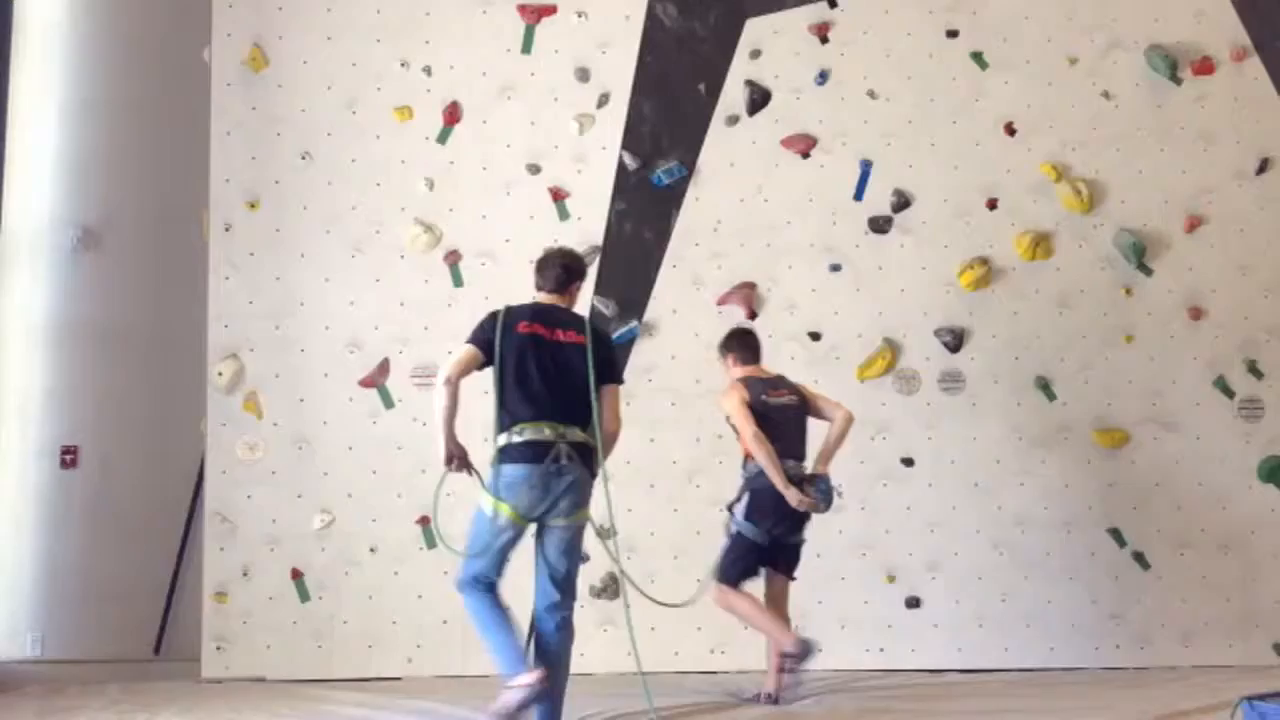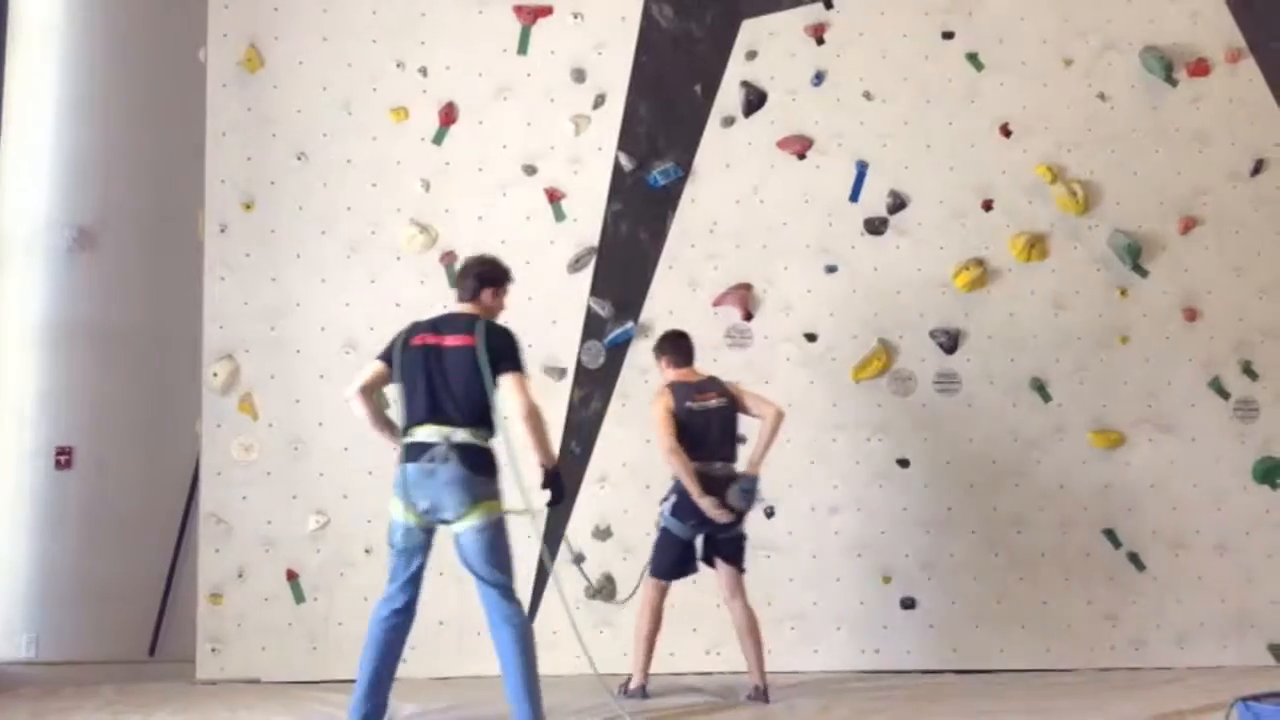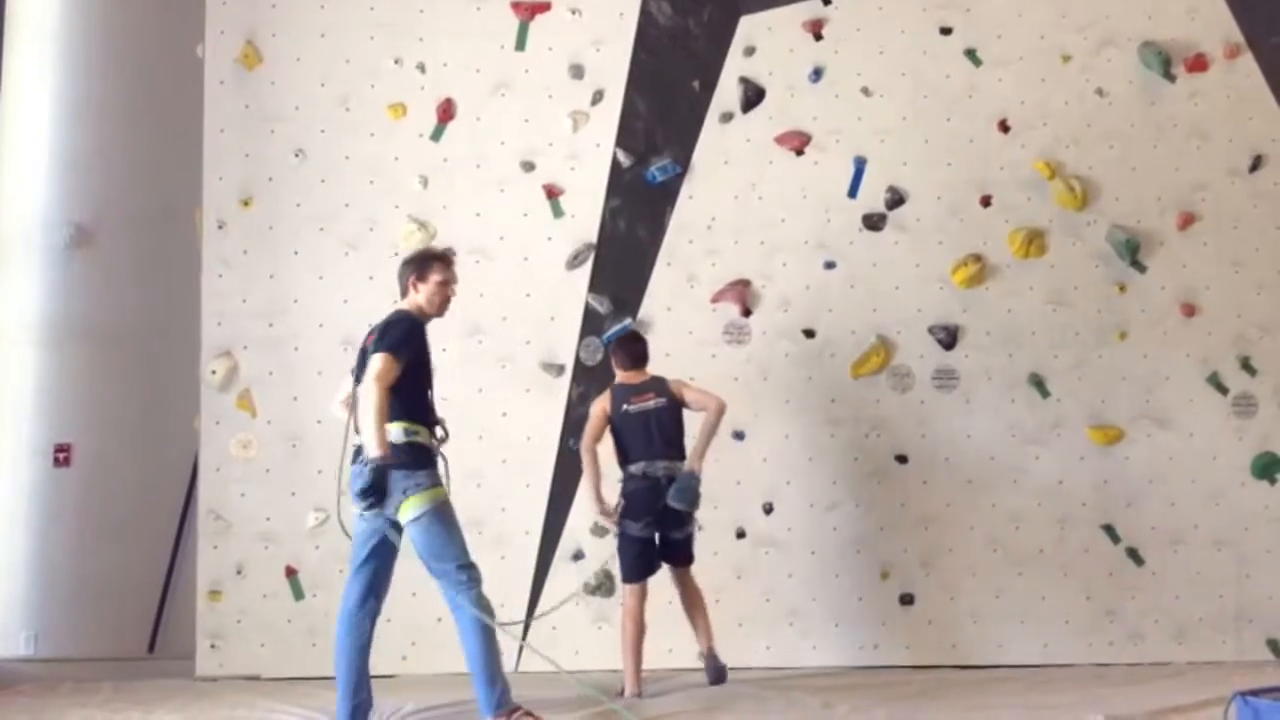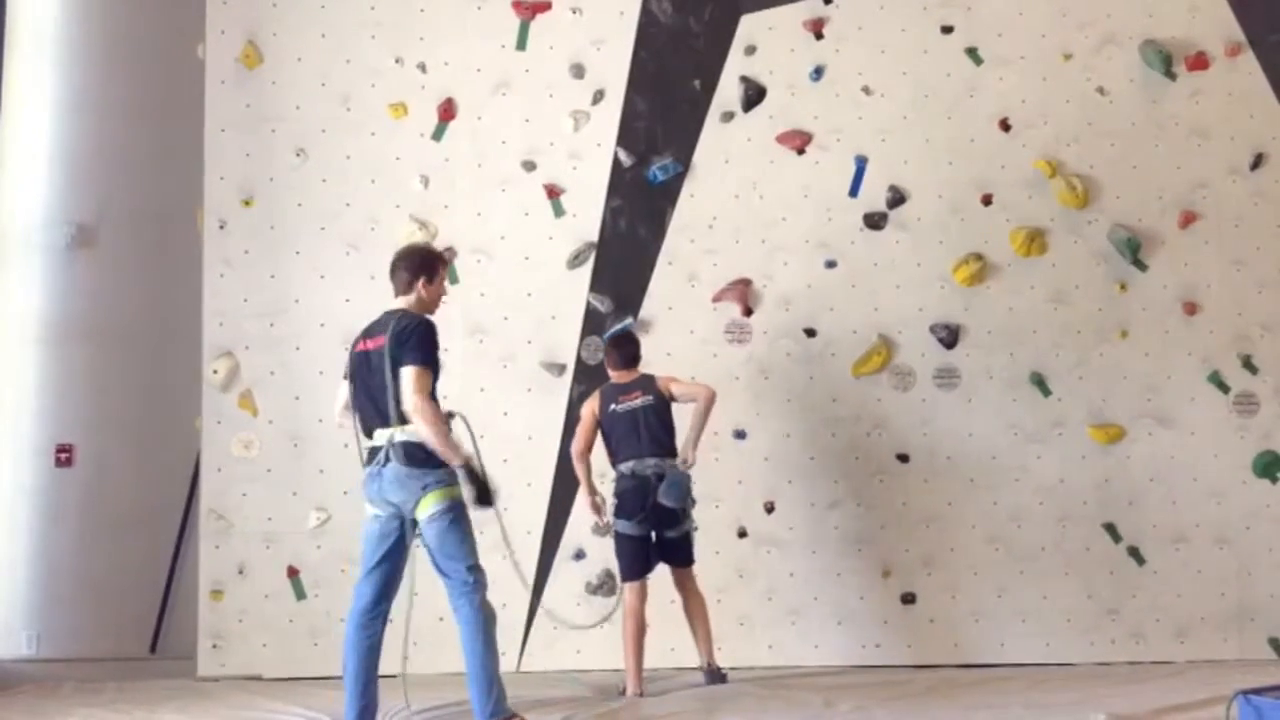
dt=0.5s
person 1, frame 1
left shoulder: (505, 321)
right shoulder: (595, 338)
left elbow: (449, 378)
right elbow: (611, 425)
left wrist: (448, 440)
left hip: (519, 467)
right hip: (574, 472)
left knee: (475, 582)
right knee: (556, 603)
left ankle: (522, 672)
person 1, frame 2
left shoulder: (413, 335)
right shoulder: (496, 337)
left elbow: (359, 391)
right elbow: (523, 407)
right wrist: (550, 466)
left hip: (414, 472)
right hip: (468, 474)
left knee: (398, 598)
right knee: (502, 603)
person 1, frame 3
left shoulder: (386, 331)
right shoulder: (406, 326)
left elbow: (345, 401)
right elbow: (371, 390)
right wrist: (381, 456)
left hip: (377, 475)
right hip: (406, 471)
left knee: (361, 597)
right knee: (462, 582)
person 1, frame 4
left shoulder: (366, 336)
right shoulder: (417, 328)
left elbow: (344, 412)
right elbow: (418, 403)
right wrist: (464, 465)
left hip: (378, 472)
right hip: (421, 470)
left knee: (370, 597)
right knee: (467, 586)
person 2, frame 1
left shoulder: (734, 392)
right shoulder: (791, 388)
left elbow: (754, 438)
right elbow: (843, 416)
left wrist: (785, 491)
right wrist: (820, 467)
left hip: (761, 495)
right hip: (796, 499)
left knee: (726, 590)
right knee: (775, 597)
left ankle: (791, 642)
right ankle: (773, 687)
person 2, frame 2
left shoulder: (665, 397)
right shoulder: (725, 388)
left elbow: (670, 448)
right elbow: (774, 414)
left wrist: (700, 498)
right wrist: (753, 468)
left hip: (687, 498)
right hip: (728, 495)
left knee: (655, 589)
right knee: (734, 593)
left ankle: (638, 681)
right ankle: (759, 684)
person 2, frame 3
left shoulder: (608, 399)
right shoulder: (671, 387)
left elbow: (588, 445)
right elbow: (716, 404)
left wrist: (597, 498)
right wrist: (697, 457)
left hip: (638, 495)
right hip: (676, 490)
left knee: (634, 595)
right knee: (684, 576)
left ankle: (632, 685)
right ankle: (709, 656)
person 2, frame 4
left shoulder: (596, 400)
right shoulder: (659, 384)
left elbow: (578, 451)
right elbow: (706, 393)
left wrist: (589, 492)
right wrist: (690, 446)
left hip: (630, 493)
right hip: (670, 488)
left knee: (633, 593)
right knee: (686, 581)
left ankle: (634, 684)
right ankle: (709, 665)
